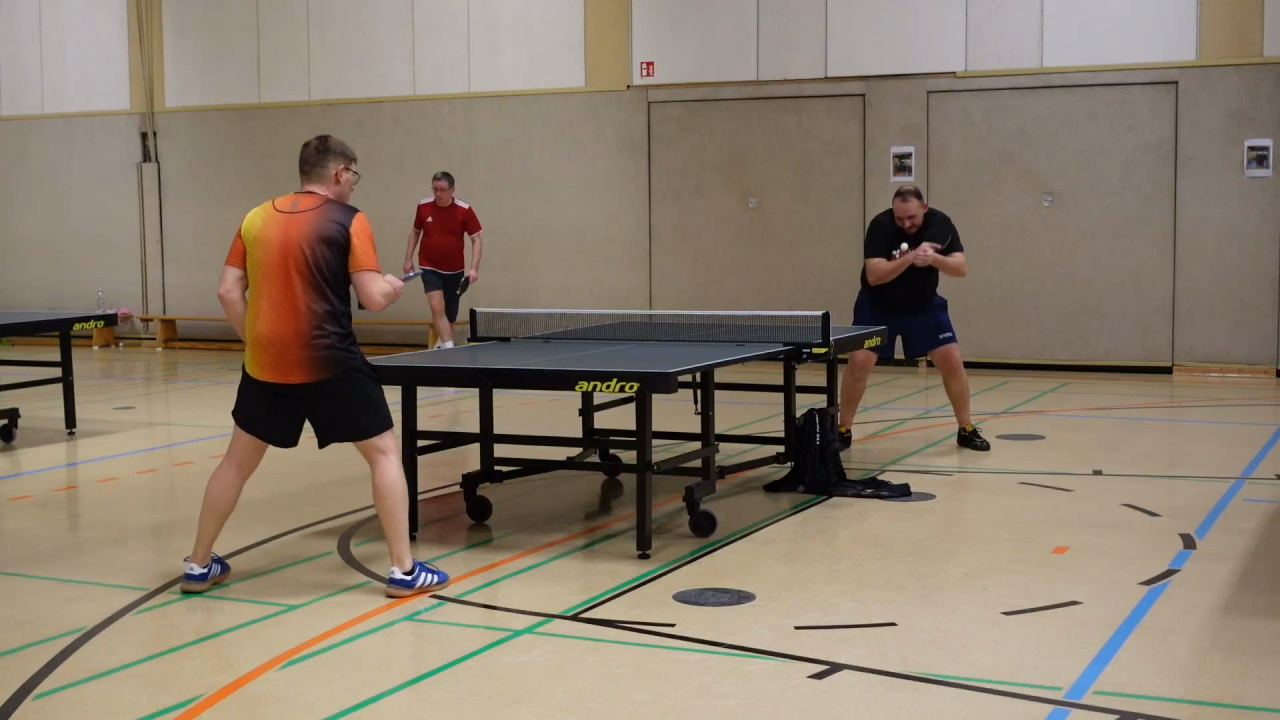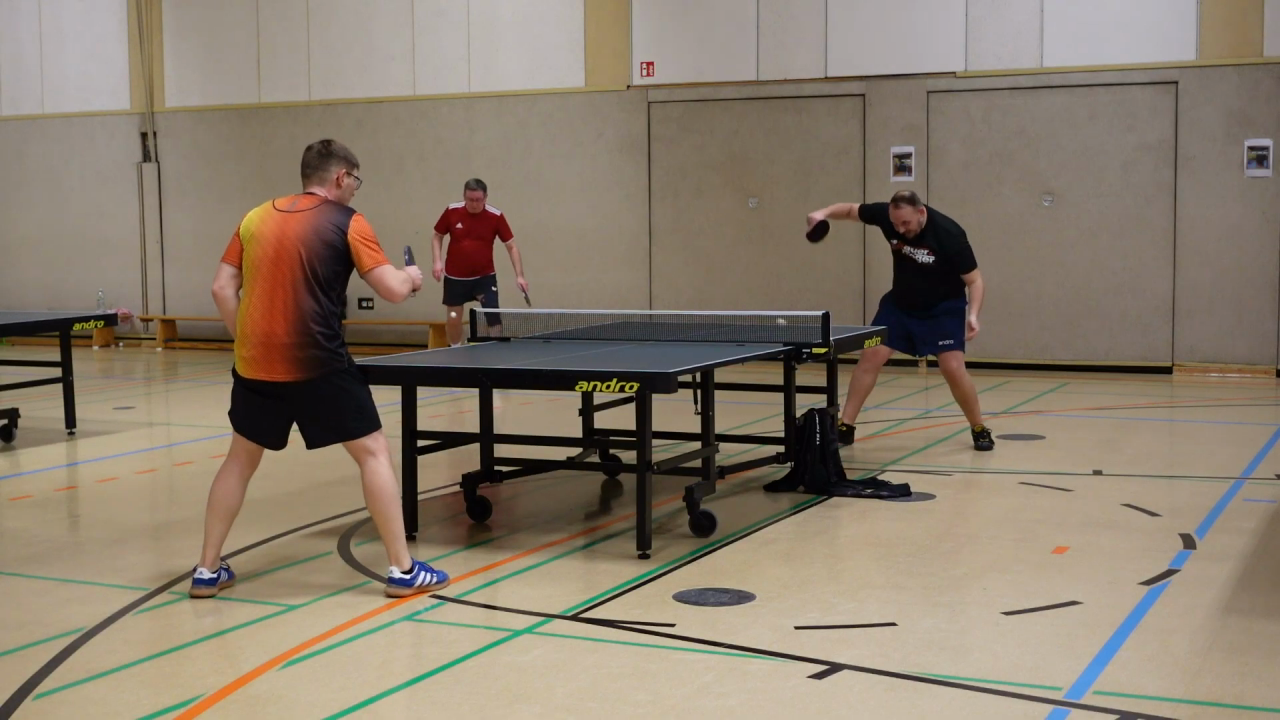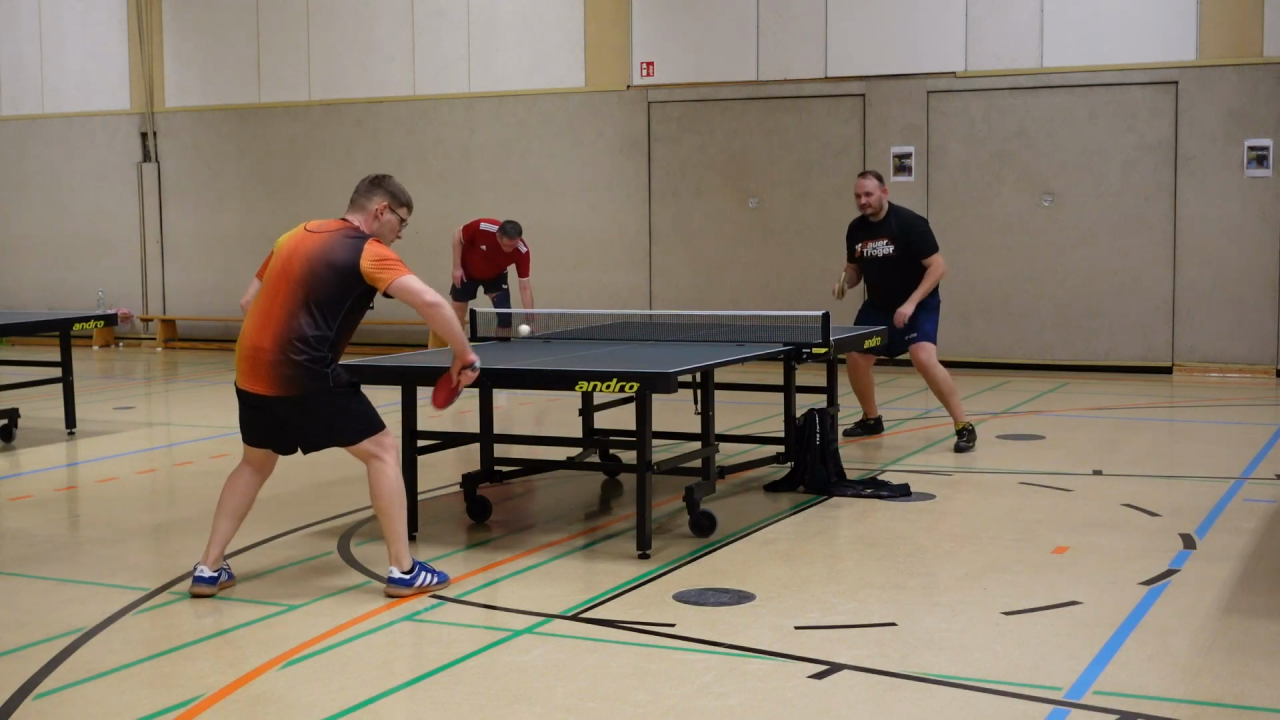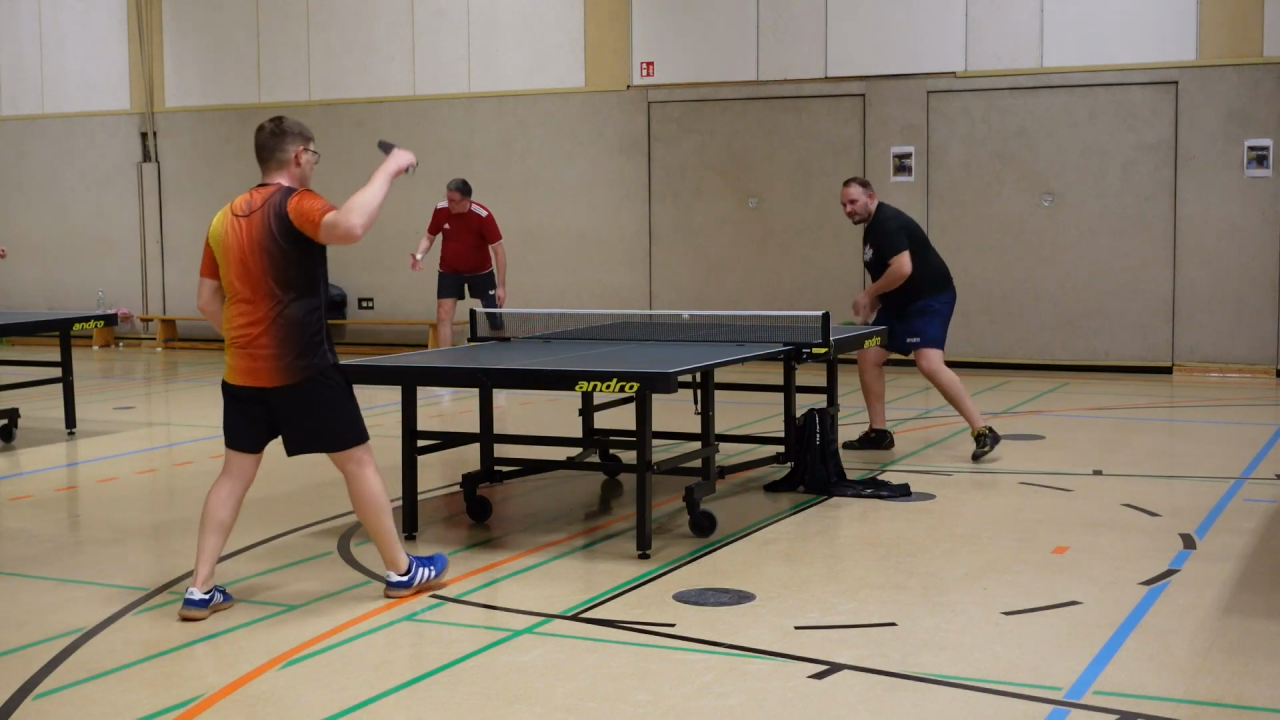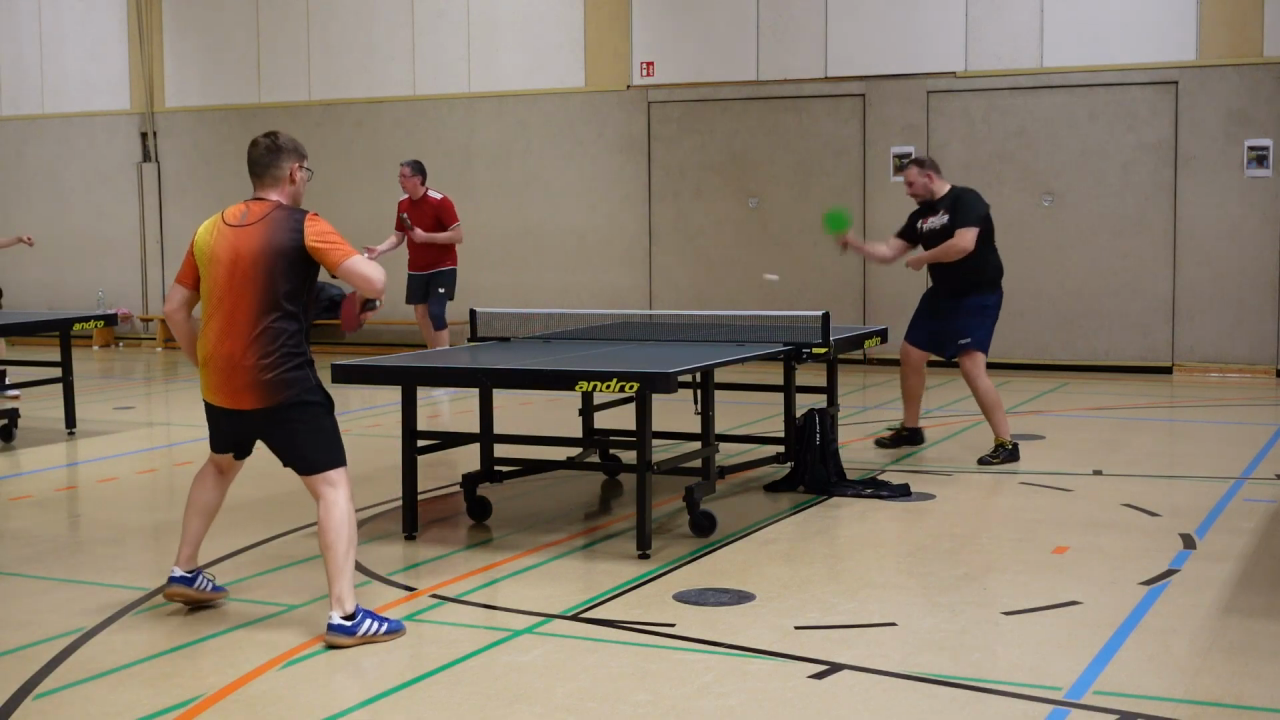
dt=0.5s
person 1, frame 1
left shoulder: (256, 218)
right shoulder: (348, 221)
left elbow: (229, 291)
right elbow: (374, 298)
right wrist: (392, 285)
left hip: (265, 366)
right hip: (329, 364)
left knee: (238, 460)
right knee: (385, 452)
left ankle: (199, 565)
right ankle: (404, 570)
person 1, frame 2
left shoulder: (255, 218)
right shoulder: (347, 222)
left elbow: (222, 289)
right elbow: (393, 291)
right wrist: (410, 275)
left hip: (255, 364)
right hip: (317, 363)
left knee: (239, 461)
right knee: (373, 453)
left ankle: (207, 570)
right ankle: (403, 569)
person 1, frame 3
left shoulder: (295, 236)
right shoulder: (367, 252)
left elbow: (250, 300)
right elbow: (429, 301)
right wrist: (463, 353)
left hip: (252, 372)
right hip: (305, 376)
left knee: (254, 465)
right knee: (382, 452)
left ankle: (208, 569)
right ankle: (402, 570)
person 1, frame 4
left shoulder: (223, 218)
right shoulder: (296, 204)
left elbow: (207, 300)
right elbow: (349, 228)
right wrist: (390, 166)
left hip: (242, 372)
right hip: (302, 368)
left knee: (235, 472)
right knee: (358, 463)
left ankle: (199, 589)
right ankle: (401, 570)
person 1, frame 5
left shoulder: (210, 230)
right shoulder: (303, 227)
left elbow: (174, 310)
right elbow: (372, 281)
right wrist: (365, 292)
left hip: (221, 385)
right hip: (284, 386)
left knee: (219, 465)
right knee: (333, 488)
left ankle: (184, 572)
right ankle: (344, 614)
person 2, frame 1
left shoulder: (939, 223)
right shoulder: (880, 226)
left elbow: (960, 268)
right elbow: (874, 277)
left wrist: (935, 259)
right wrist: (911, 257)
left hip: (924, 305)
right hip: (878, 304)
left knee: (952, 361)
right knee: (860, 360)
left ankle: (966, 430)
right ankle: (843, 430)
person 2, frame 2
left shoulder: (949, 233)
right shoulder: (886, 214)
left elbow: (974, 280)
right elbow: (851, 210)
left wrist: (972, 315)
right wrist: (824, 213)
left hip: (942, 308)
right hip: (900, 304)
left knee: (954, 368)
right knee: (870, 357)
left ankle: (979, 429)
right ankle: (845, 426)
person 2, frame 3
left shoulder: (910, 223)
right shoulder: (855, 230)
left elbow: (937, 267)
right elbow: (854, 268)
left wrist: (912, 303)
right wrist: (845, 283)
left hip: (918, 307)
right hip: (877, 307)
left knee: (924, 359)
right knee: (856, 362)
left ankle: (964, 427)
right ankle: (871, 419)
person 2, frame 4
left shoulder: (889, 224)
right shoulder: (872, 230)
left elbow: (902, 269)
left wrist: (868, 294)
right wrist: (871, 303)
left hip: (931, 299)
right hip: (901, 305)
left knee: (929, 366)
right knee: (866, 357)
left ankle: (983, 431)
right ankle: (878, 432)
person 2, frame 5
left shoulder: (965, 199)
right shoulder: (920, 214)
left elbow: (964, 245)
right elbow: (890, 252)
left wrist: (923, 258)
right wrist: (857, 245)
left hip: (977, 297)
right hip: (940, 298)
left knee: (972, 369)
right knee: (910, 356)
left ankle: (1006, 444)
right ankle: (911, 428)
